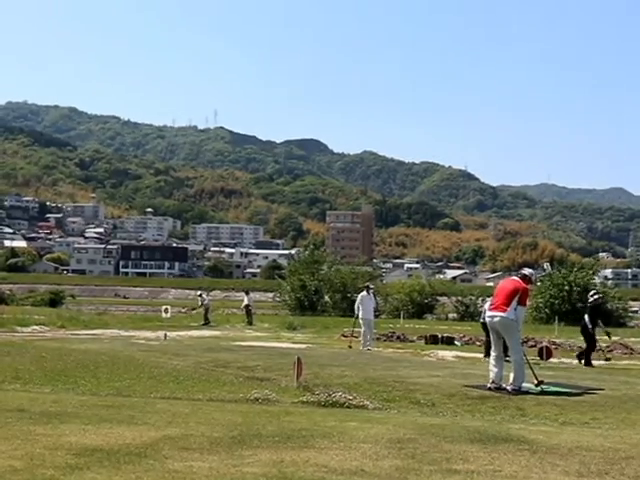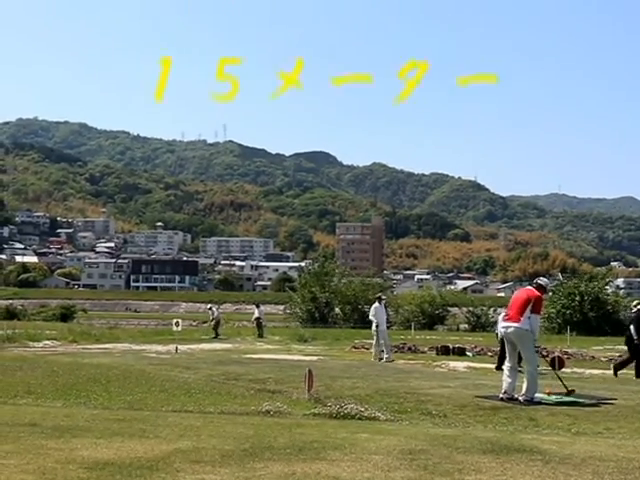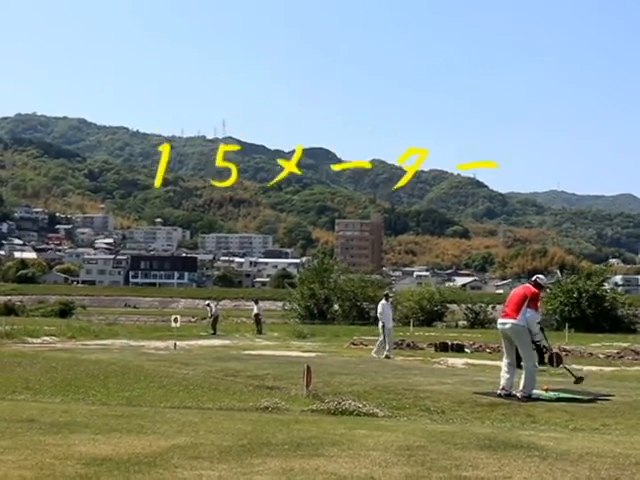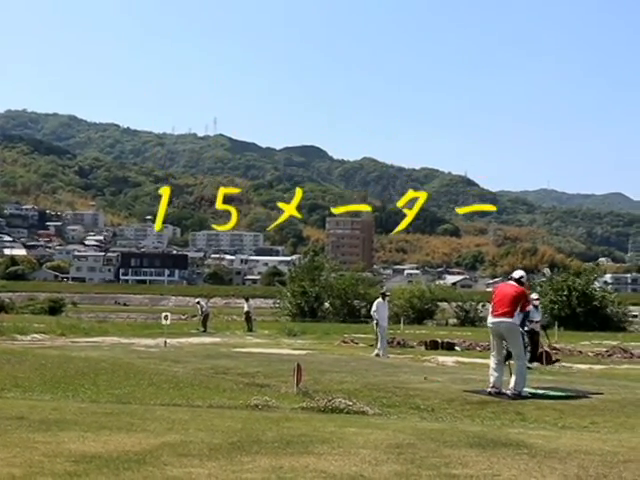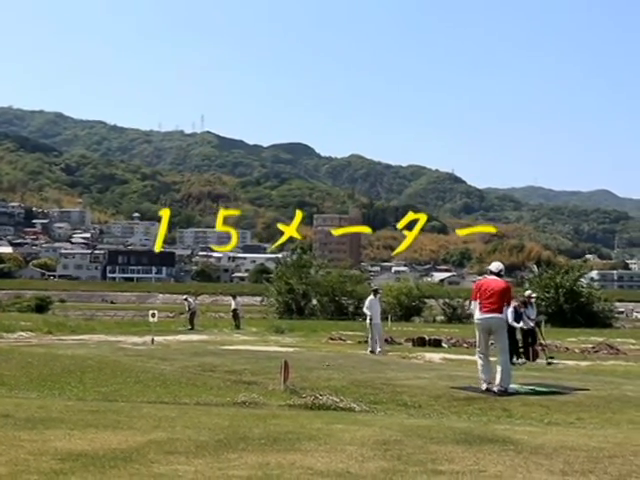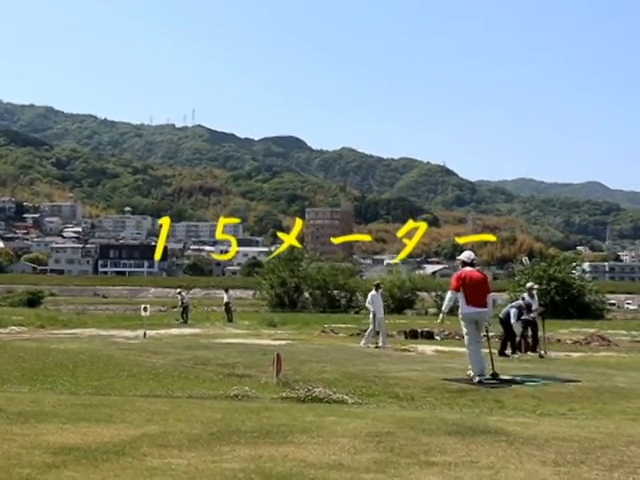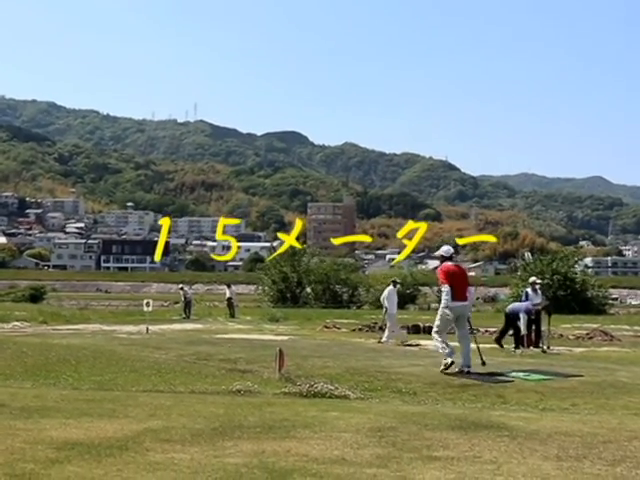
dt=0.5s
person 1, frame 1
left shoulder: (503, 281)
right shoulder: (523, 288)
right elbow: (520, 312)
right wrist: (518, 331)
left hip: (490, 316)
right hip: (505, 318)
left knee: (496, 351)
right knee: (516, 353)
left ankle: (494, 382)
right ankle: (515, 385)
person 1, frame 2
left shoulder: (519, 291)
right shoulder: (537, 296)
right elbow: (534, 321)
right wrist: (535, 340)
left hip: (505, 327)
right hip: (519, 329)
left knee: (510, 362)
right knee: (531, 364)
left ankle: (506, 393)
right ankle: (527, 396)
person 1, frame 3
left shoulder: (517, 289)
right shoulder: (533, 293)
right elbow: (530, 316)
right wrist: (537, 335)
left hip: (502, 323)
right hip: (516, 325)
left knee: (508, 359)
right knee: (529, 360)
left ankle: (504, 389)
right ankle: (525, 392)
person 1, frame 4
left shoulder: (498, 287)
right shoulder: (522, 292)
right elbow: (520, 314)
left hip: (493, 322)
right hip: (509, 324)
left knee: (496, 356)
right knee: (519, 358)
left ankle: (494, 387)
right ankle: (515, 389)
person 1, frame 5
left shoulder: (480, 283)
right shoulder: (506, 285)
left elbow: (474, 304)
right elbow: (507, 306)
left wrist: (476, 320)
left hip: (481, 320)
right hip: (498, 320)
left knee: (482, 353)
right knee: (503, 354)
left ankle: (486, 383)
right ankle: (501, 386)
person 1, frame 6
left shoulder: (459, 275)
right shoulder: (483, 275)
left elbow: (452, 294)
right elbow: (489, 297)
left wrist: (443, 311)
right wrist: (488, 317)
left hip: (467, 313)
right hip: (482, 312)
left knee: (471, 345)
right knee: (477, 342)
left ankle: (479, 374)
right ankle: (476, 370)
person 1, frame 7
left shoulder: (442, 268)
right shoulder: (461, 269)
left elbow: (446, 288)
right elbow: (469, 290)
left wrist: (447, 307)
right wrist: (468, 309)
left hip: (449, 306)
right hip: (463, 306)
left knee: (437, 333)
right knee: (464, 336)
left ankle: (449, 357)
right ankle: (466, 366)
